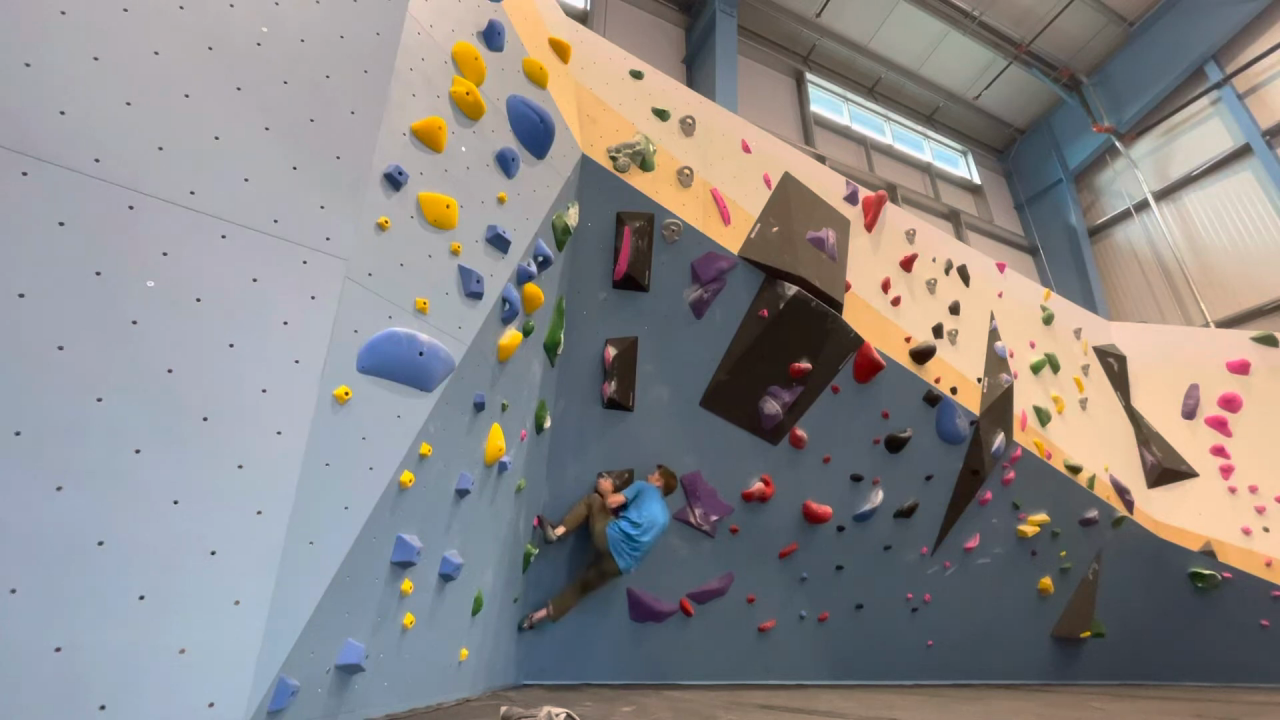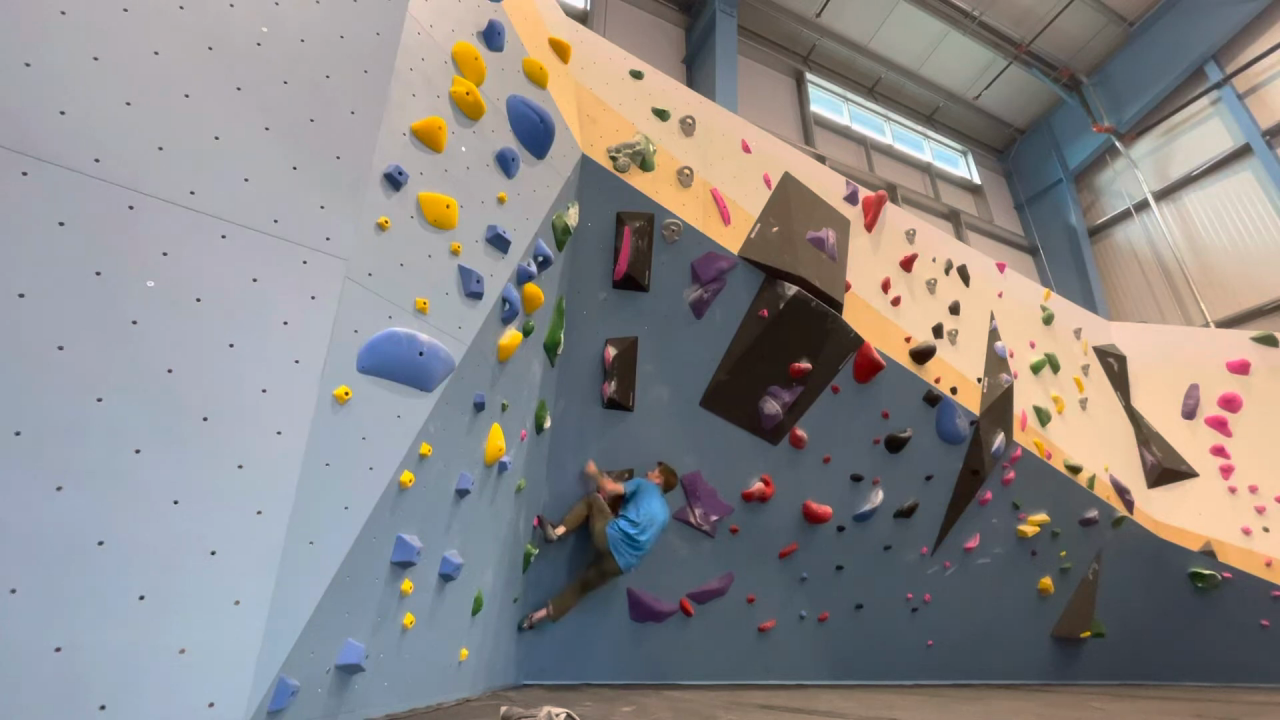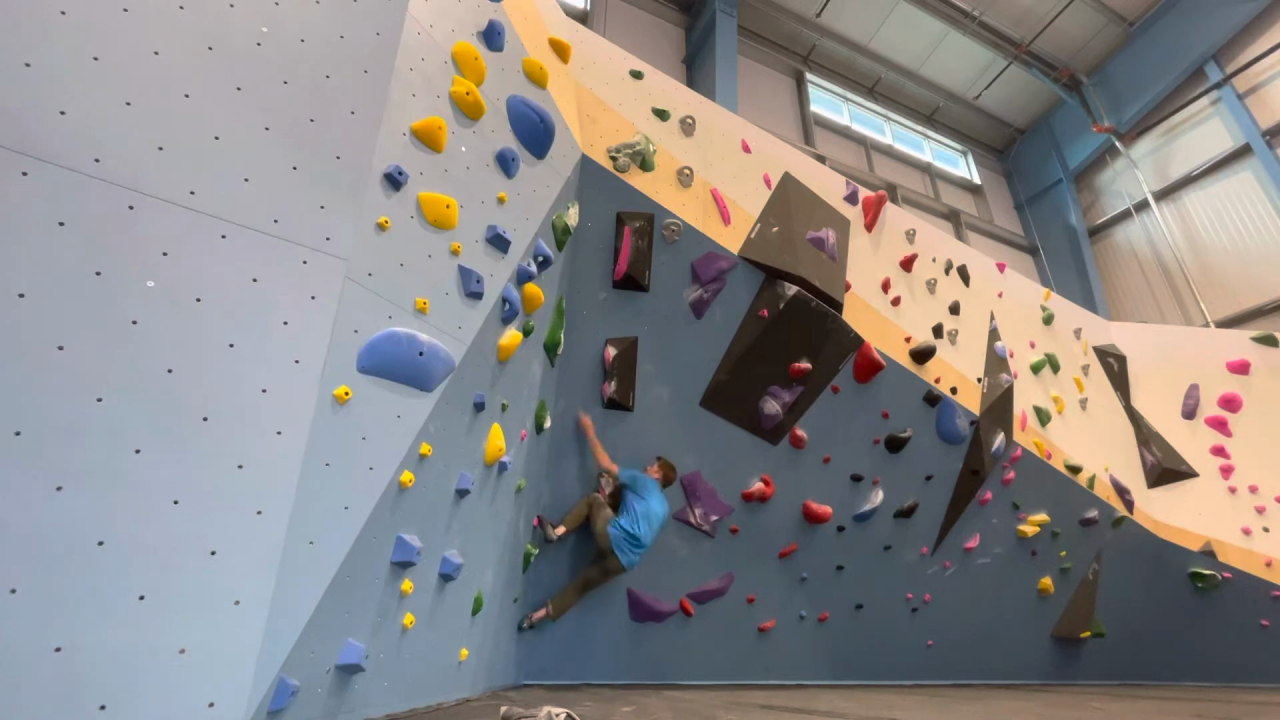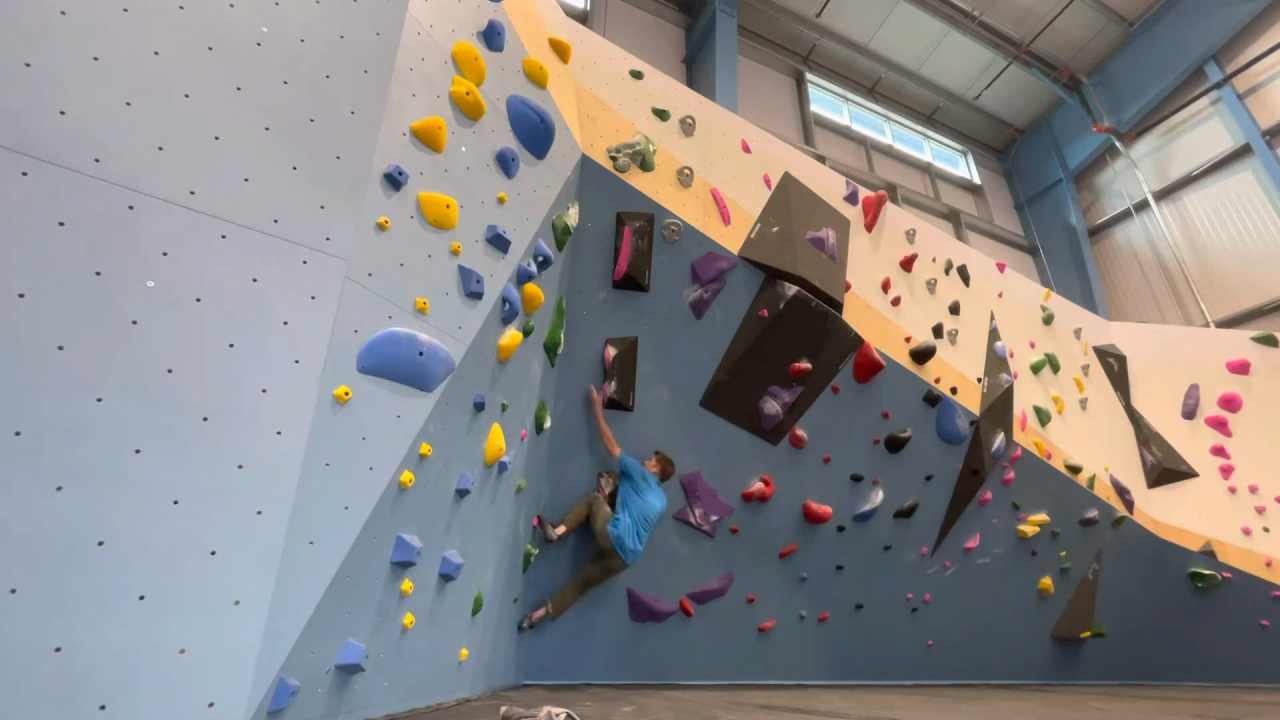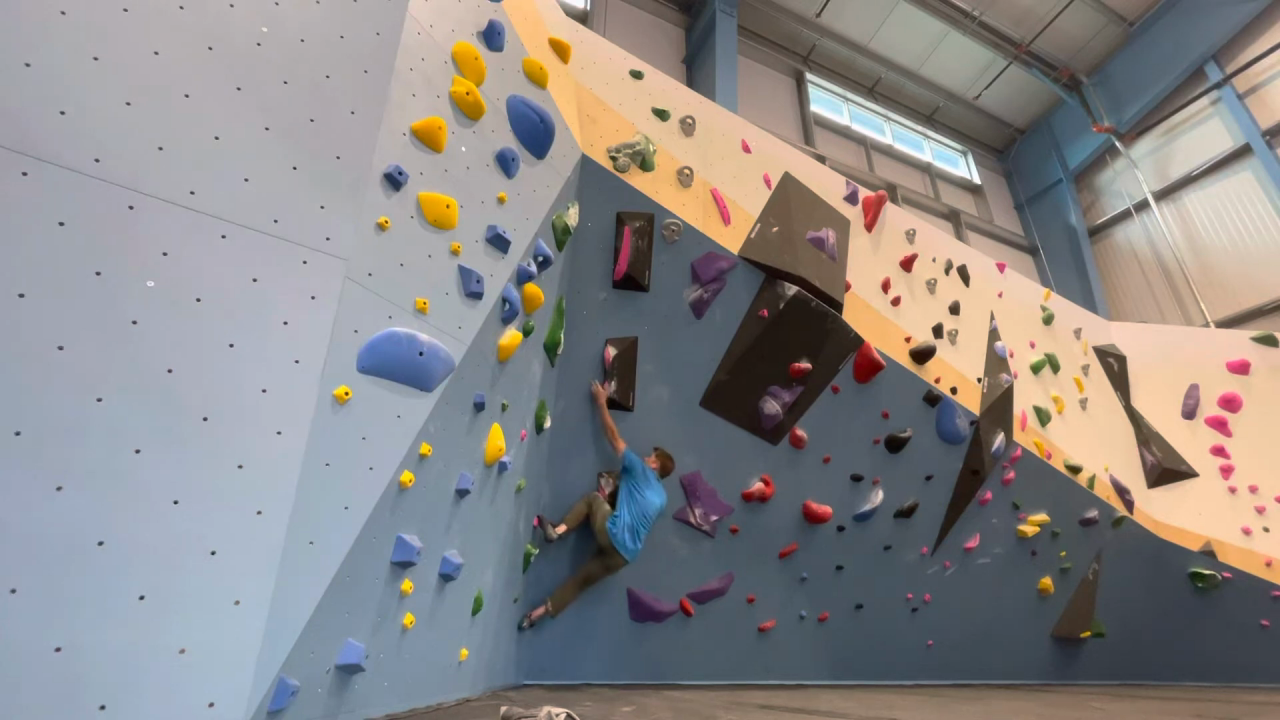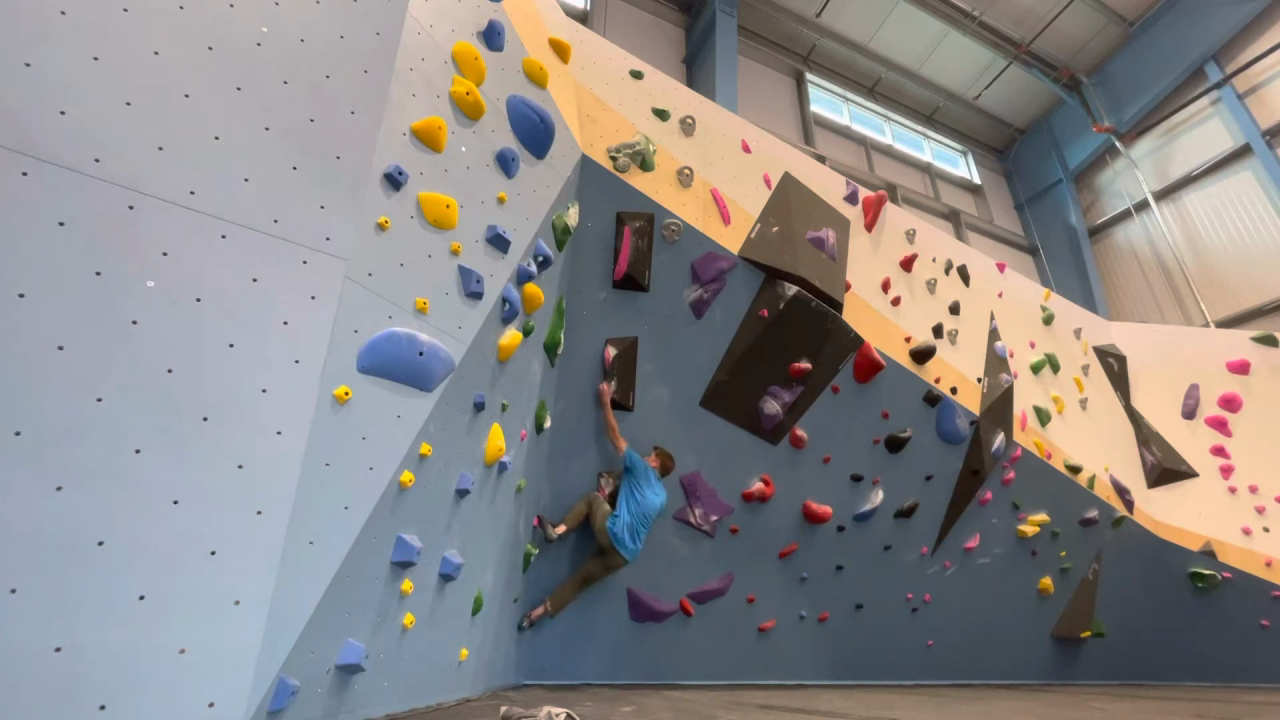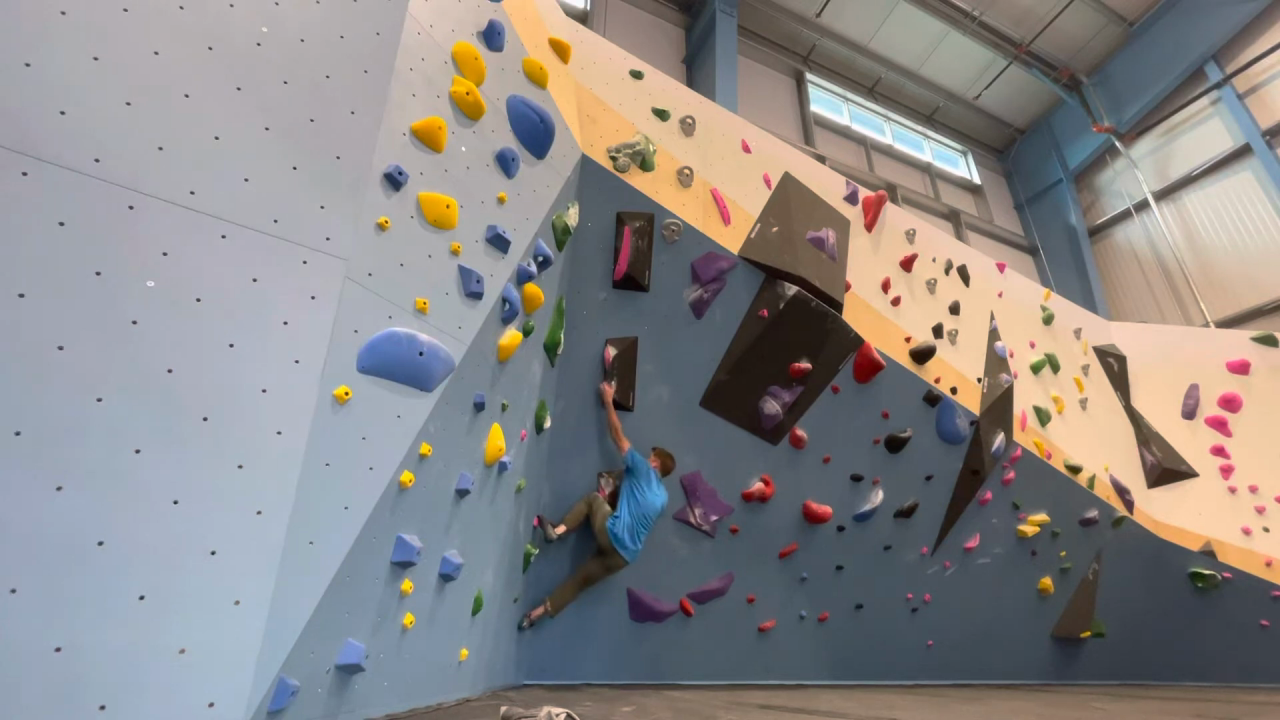
dt=0.1s
person 1, frame 1
left shoulder: (645, 487)
right shoulder: (664, 516)
left elbow: (611, 502)
left wrist: (606, 491)
left hip: (611, 538)
left knee: (593, 499)
right knee: (582, 585)
left ankle: (557, 531)
right ankle: (539, 616)
person 1, frame 2
left shoulder: (644, 485)
right shoulder: (665, 513)
left elbow: (608, 489)
left wrist: (595, 473)
left hip: (613, 540)
right hip: (623, 563)
left knee: (593, 498)
right knee: (583, 584)
left ankle: (557, 530)
right ankle: (541, 615)
person 1, frame 3
left shoulder: (642, 480)
right shoulder: (663, 508)
left elbow: (604, 464)
left wrist: (589, 430)
right wrist: (612, 493)
left hip: (613, 539)
right hip: (625, 560)
left knee: (593, 499)
right knee: (581, 584)
left ankle: (557, 531)
right ankle: (542, 614)
person 1, frame 4
left shoulder: (639, 474)
right shoulder: (661, 501)
left elbow: (610, 444)
left wrist: (596, 407)
right wrist: (610, 500)
left hip: (612, 537)
right hip: (626, 557)
left knee: (593, 498)
right knee: (582, 582)
left ankle: (557, 530)
right ankle: (541, 613)
person 1, frame 5
left shoulder: (640, 470)
right shoulder: (661, 497)
left elbow: (614, 437)
left wrist: (601, 402)
right wrist: (611, 499)
left hip: (612, 535)
right hip: (625, 554)
left knee: (593, 498)
right knee: (581, 579)
left ankle: (557, 530)
right ankle: (541, 612)
person 1, frame 6
left shoulder: (641, 469)
right shoulder: (662, 496)
left elbow: (615, 436)
left wrist: (605, 401)
right wrist: (611, 499)
left hip: (611, 534)
right hip: (625, 554)
left knee: (593, 498)
right knee: (580, 579)
left ankle: (557, 530)
right ankle: (540, 611)
person 1, frame 7
left shoulder: (642, 470)
right shoulder: (663, 497)
left elbow: (618, 436)
left wrist: (608, 400)
right wrist: (612, 499)
left hip: (612, 535)
right hip: (625, 554)
left knee: (593, 498)
right knee: (581, 579)
left ankle: (557, 530)
right ankle: (540, 611)
